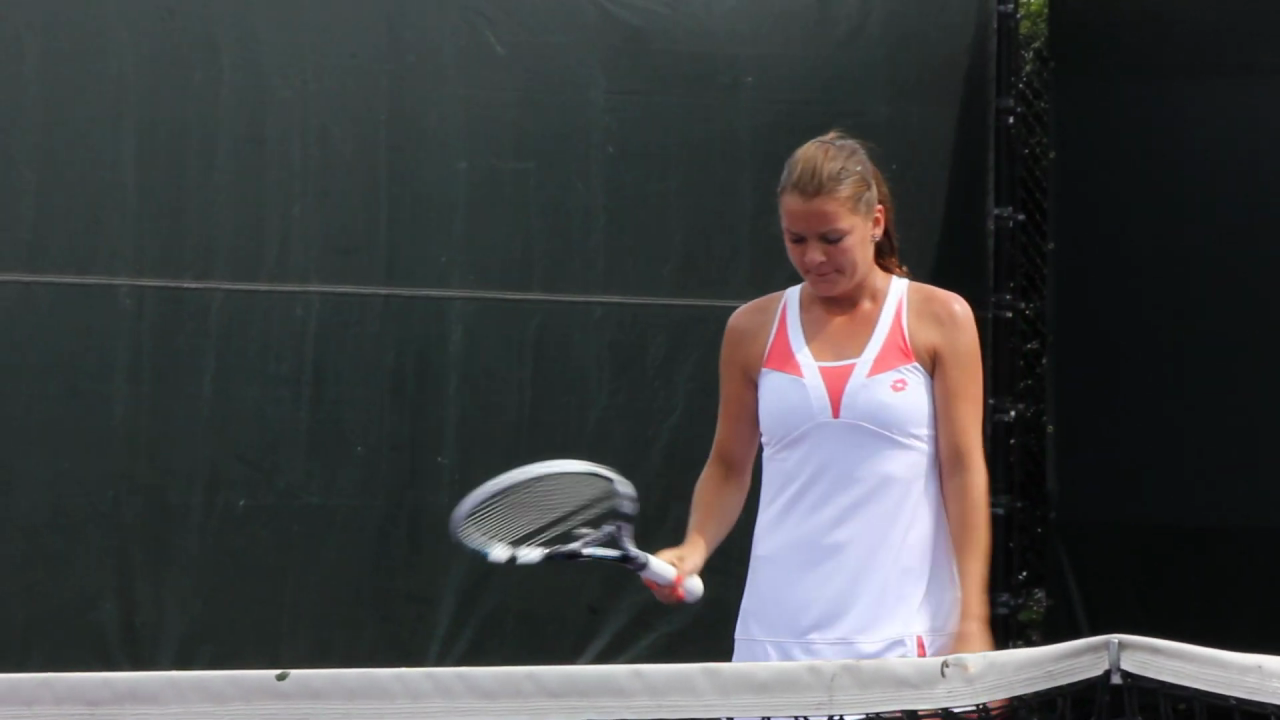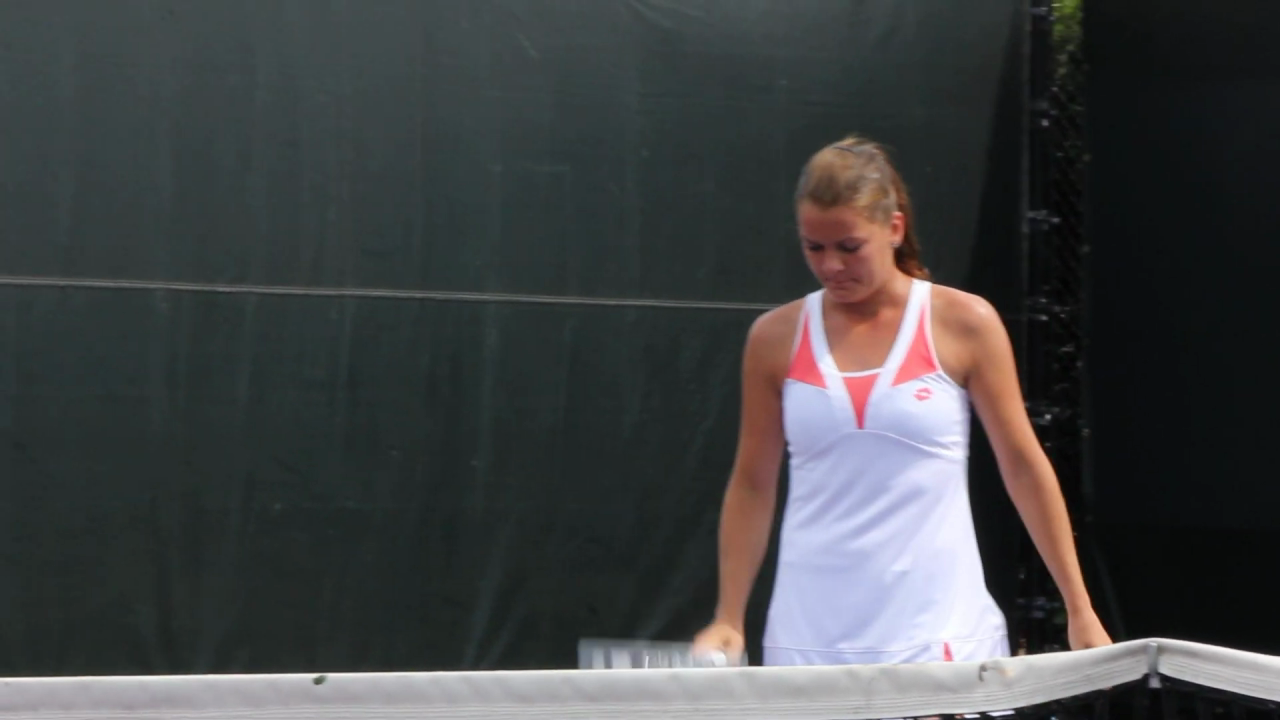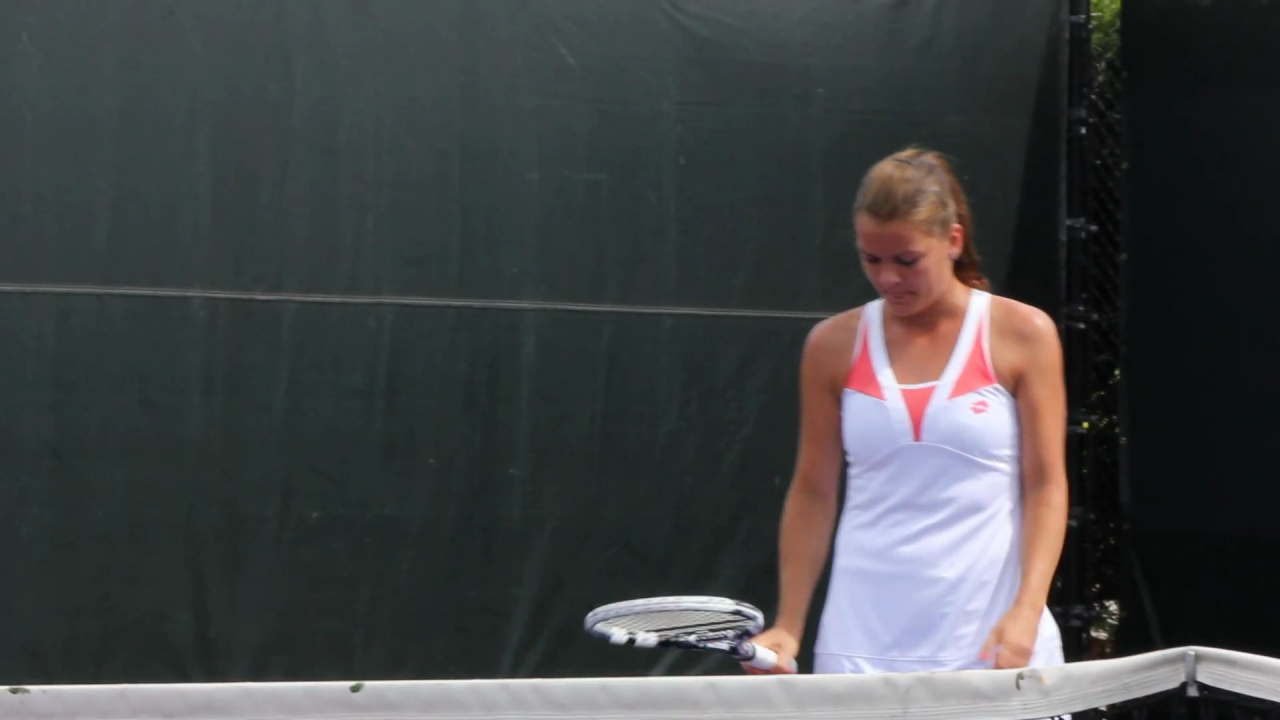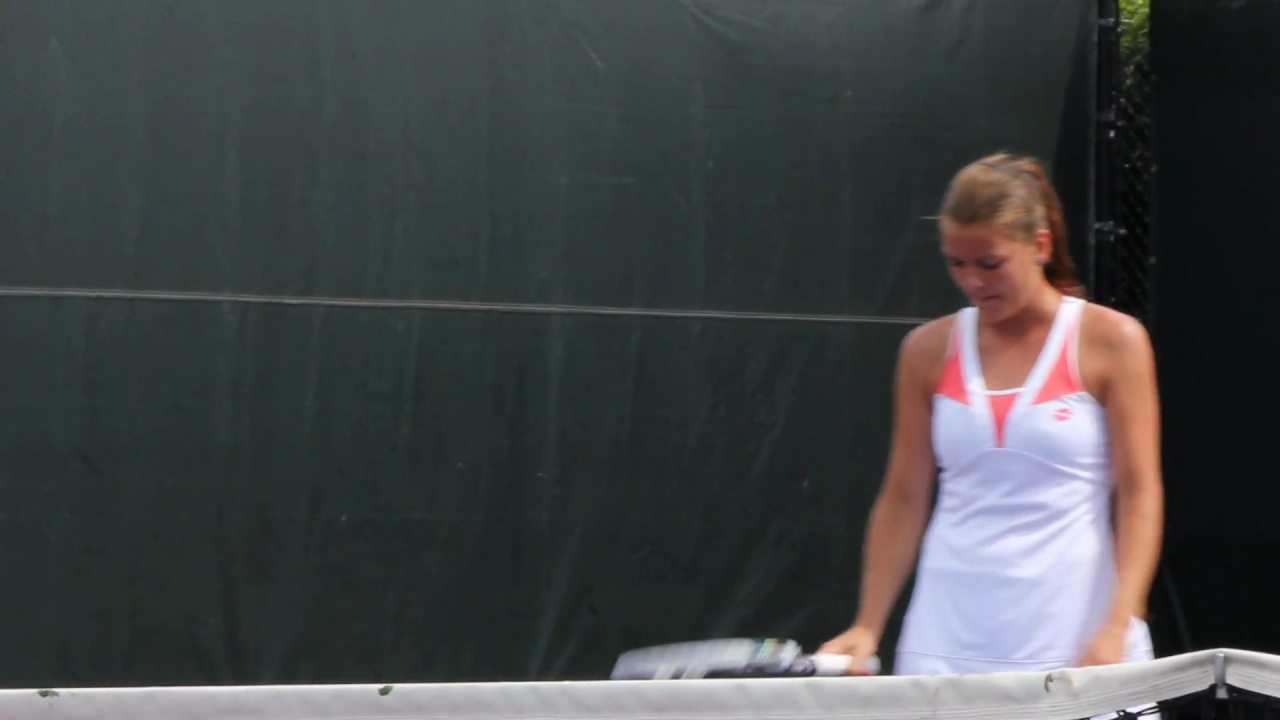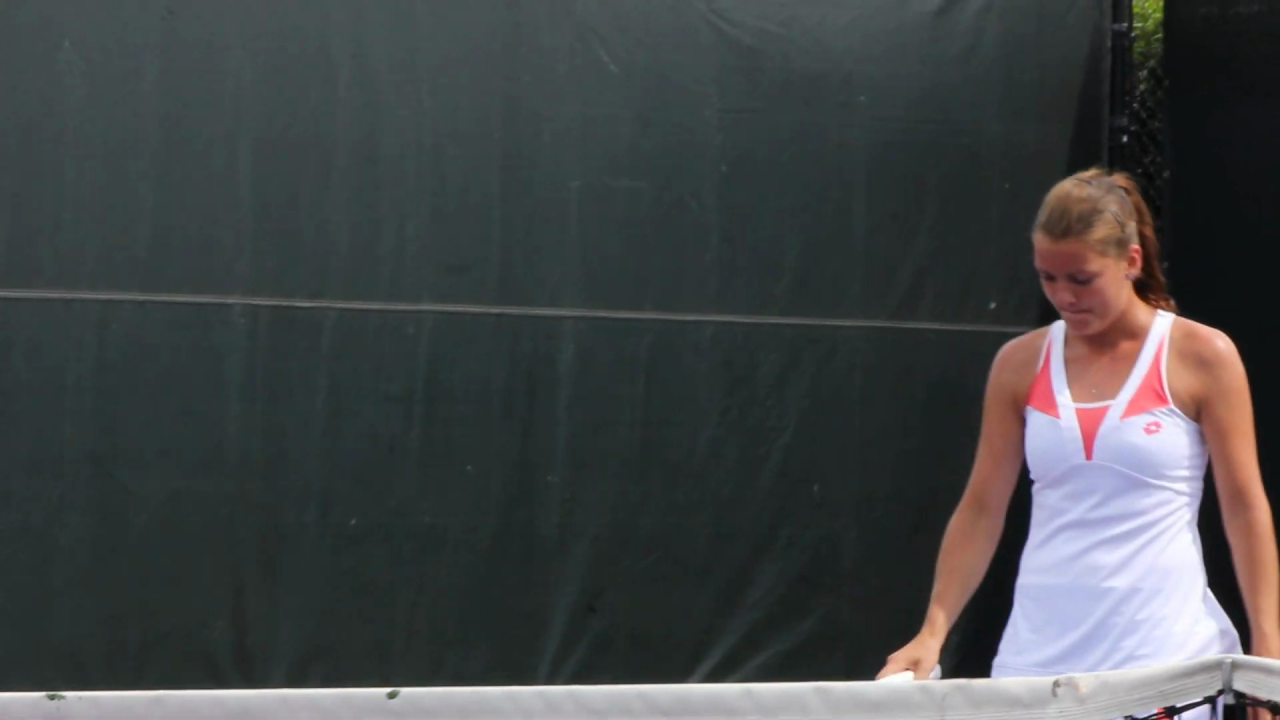
dt=0.3s
person 1, frame 1
left shoulder: (937, 318)
right shoulder: (751, 326)
left elbow: (965, 470)
right elbow: (728, 466)
left wrist: (969, 620)
right wrist: (692, 550)
left hip: (908, 627)
right hip: (778, 630)
person 1, frame 2
left shoulder: (965, 323)
right shoulder: (775, 336)
left elbow: (1024, 467)
right elbow: (752, 483)
left wrist: (1079, 609)
right wrist: (728, 617)
left hip: (939, 632)
right hip: (809, 636)
person 1, frame 3
left shoulder: (1021, 334)
right shoulder: (833, 345)
left elbow: (1047, 487)
right elbow: (812, 493)
left wrist: (1024, 614)
right wrist: (788, 626)
left hip: (989, 636)
right hip: (865, 641)
person 1, frame 4
left shoulder: (1111, 342)
right shoulder: (930, 350)
left elbow: (1140, 495)
right elbow: (904, 497)
left wrist: (1116, 626)
right wrist: (868, 627)
left hip: (1077, 646)
right hip: (947, 643)
person 1, frame 5
left shoulder: (1202, 356)
right shoulder: (1019, 362)
right elbow: (981, 509)
right wrist: (932, 634)
left hip: (1169, 656)
right hip: (1041, 652)
